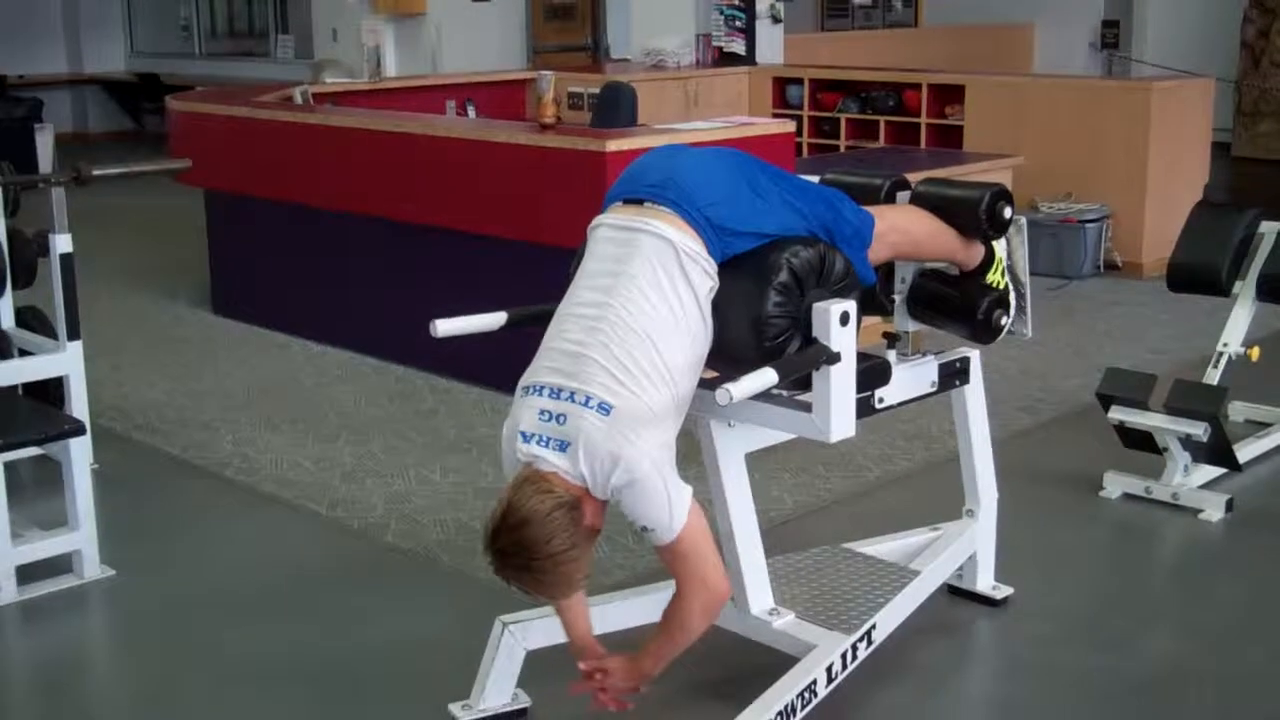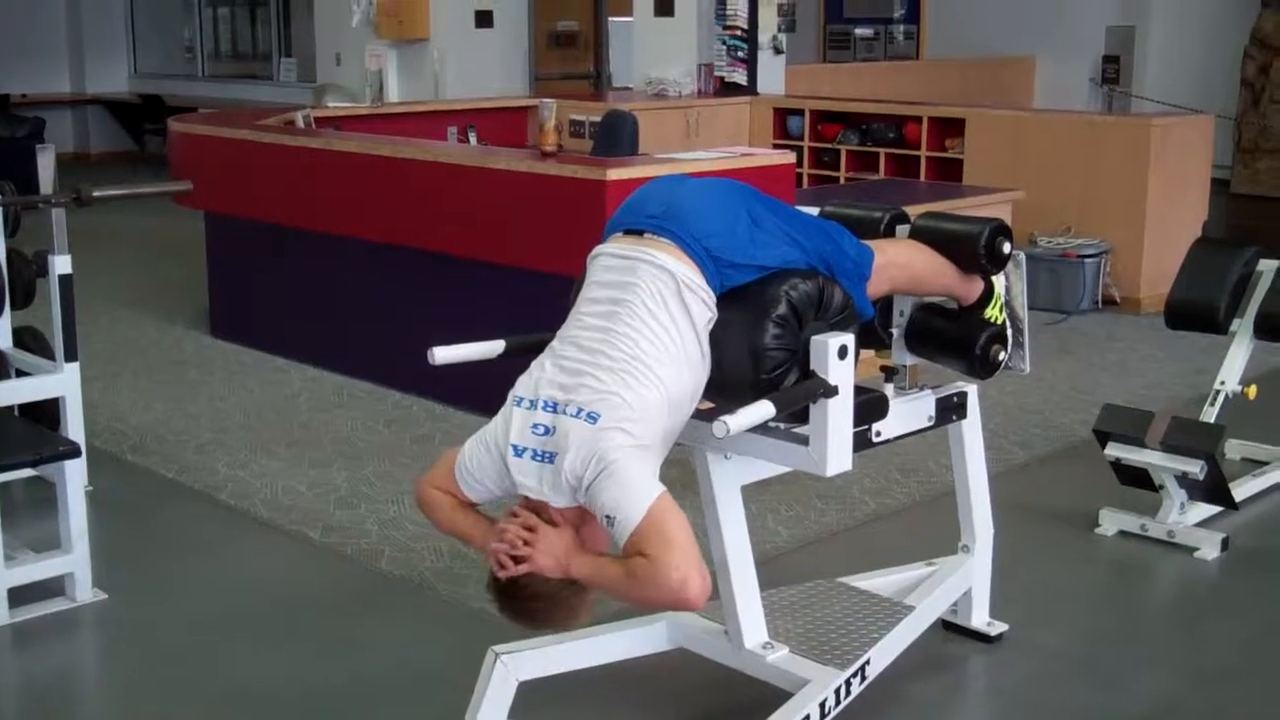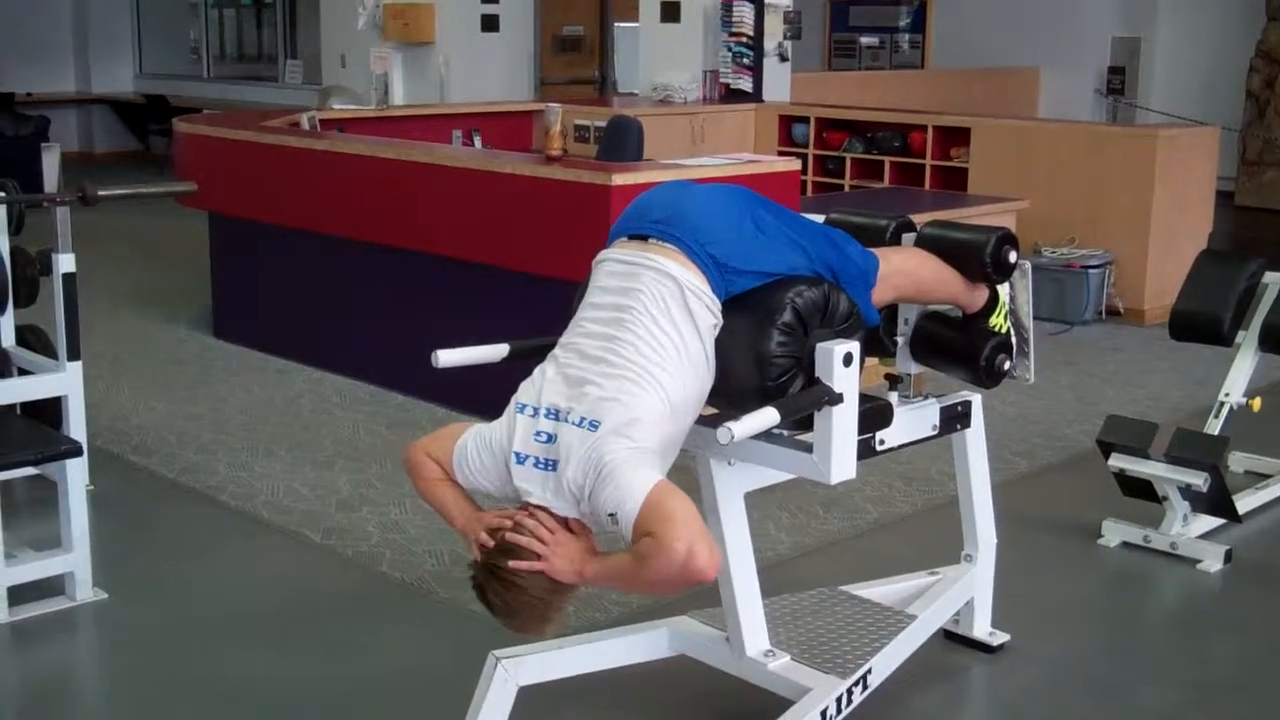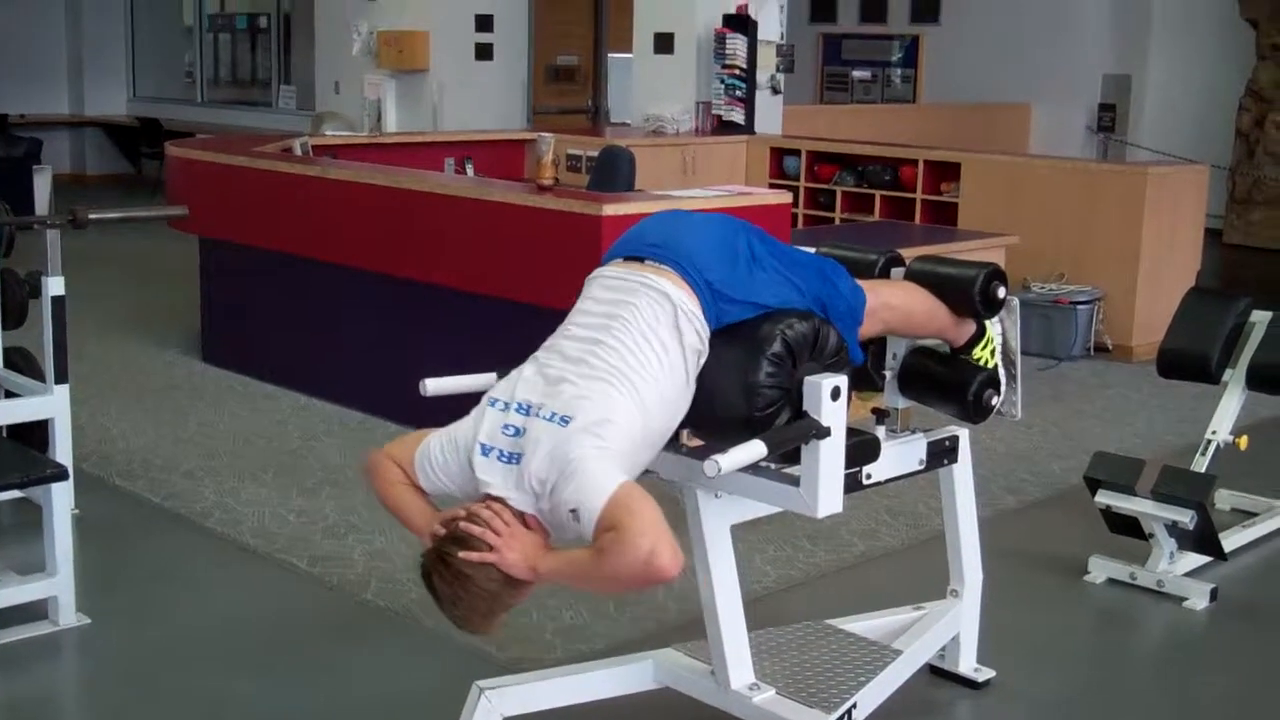
dt=0.7s
person 1, frame 1
left shoulder: (624, 456)
right shoulder: (522, 430)
left elbow: (706, 590)
right elbow: (565, 540)
left wrist: (637, 672)
right wrist: (586, 648)
left hip: (702, 200)
right hip: (634, 197)
left knee: (871, 237)
left ankle: (979, 258)
person 1, frame 2
left shoulder: (605, 465)
right shoulder: (508, 442)
left elbow: (686, 585)
right elbow: (433, 490)
left wrist: (575, 562)
right wrist: (493, 541)
left hip: (705, 233)
right hip: (637, 227)
left knee: (867, 275)
left ankle: (976, 294)
person 1, frame 3
left shoulder: (604, 468)
right shoulder: (510, 446)
left elbow: (692, 559)
right elbow: (420, 454)
left wrist: (588, 568)
right wrist: (472, 526)
left hip: (707, 240)
right hip: (645, 226)
left knee: (873, 282)
left ankle: (983, 301)
person 1, frame 4
left shoulder: (569, 469)
right shoulder: (474, 447)
left elbow: (657, 558)
right elbow: (384, 463)
left wrist: (543, 562)
right wrist: (431, 530)
left hip: (702, 275)
right hip: (639, 254)
left knee: (859, 314)
left ankle: (968, 333)
